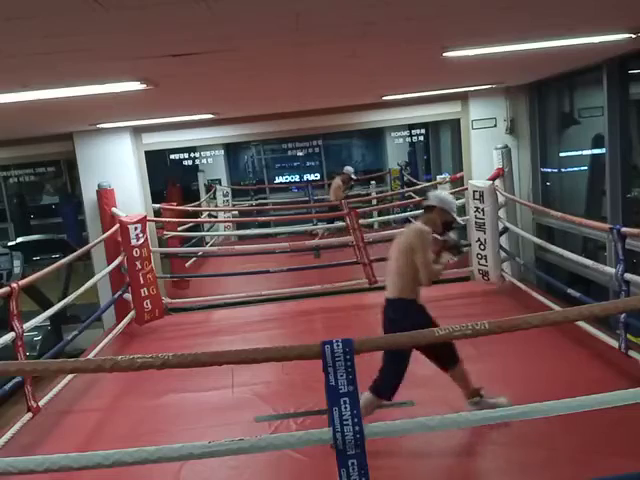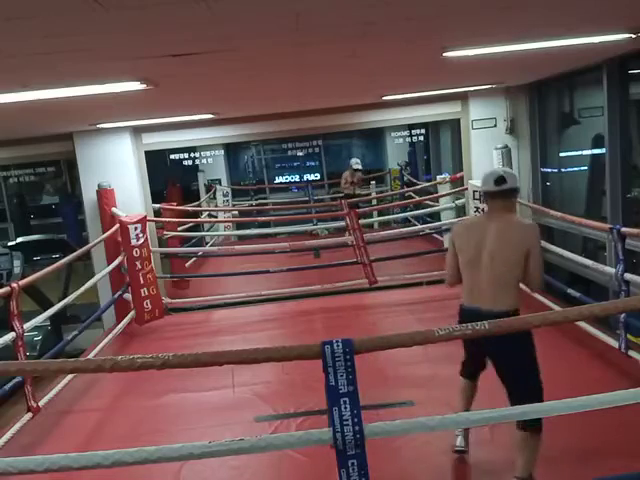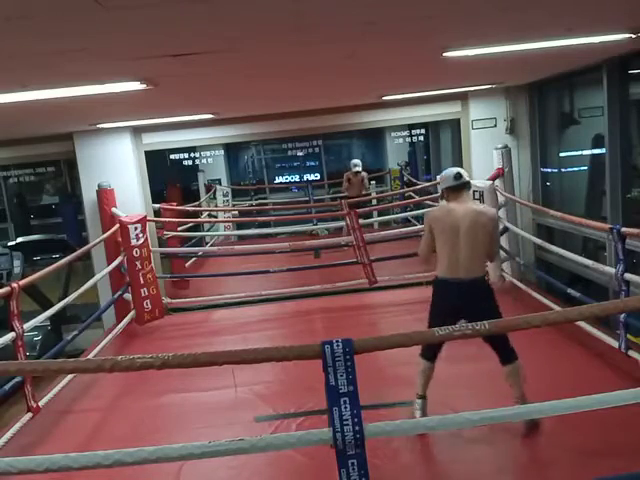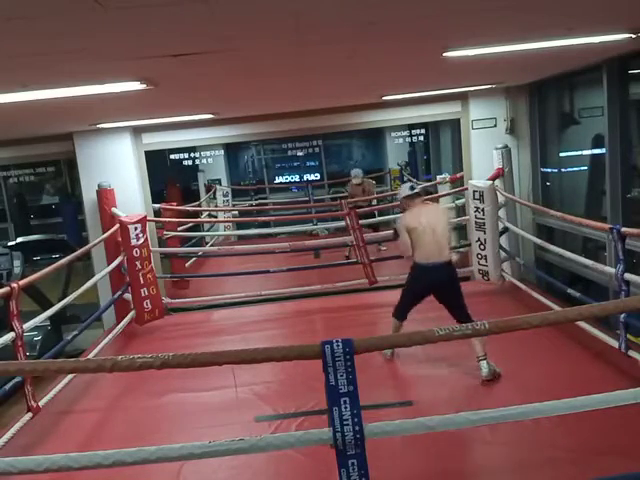
dt=1s
person 1, frame 1
left shoulder: (413, 233)
right shoulder: (422, 233)
right elbow: (427, 278)
left wrist: (437, 257)
right wrist: (445, 259)
left hip: (409, 308)
right hip: (401, 311)
left knee: (447, 352)
right knee: (387, 382)
left ankle: (476, 400)
person 1, frame 2
left shoulder: (461, 229)
right shoulder: (527, 231)
left elbow: (451, 280)
right elbow: (535, 284)
left hip: (468, 319)
right hip: (504, 323)
left knee: (472, 365)
right knee: (528, 402)
left ankle: (462, 433)
person 1, frame 3
left shoulder: (433, 216)
right shoulder: (489, 215)
left elbow: (424, 256)
right elbow: (492, 256)
left hip: (444, 290)
right hip: (477, 289)
left knee: (430, 349)
right knee: (505, 350)
left ankle: (420, 404)
person 1, frame 4
left shoulder: (405, 219)
right shoulder: (441, 211)
left elbow: (407, 252)
left hip: (421, 271)
right hip: (445, 270)
left knee: (401, 311)
right knee: (464, 318)
left ankle: (390, 348)
right ankle: (484, 365)
